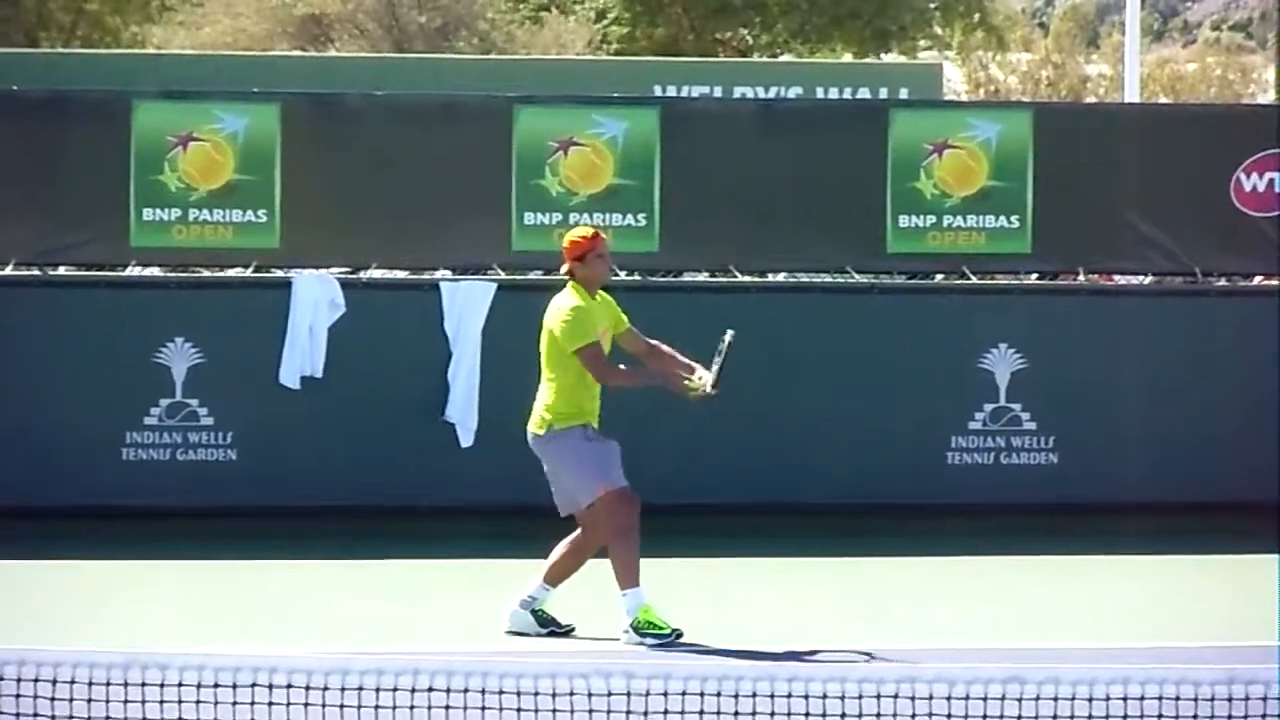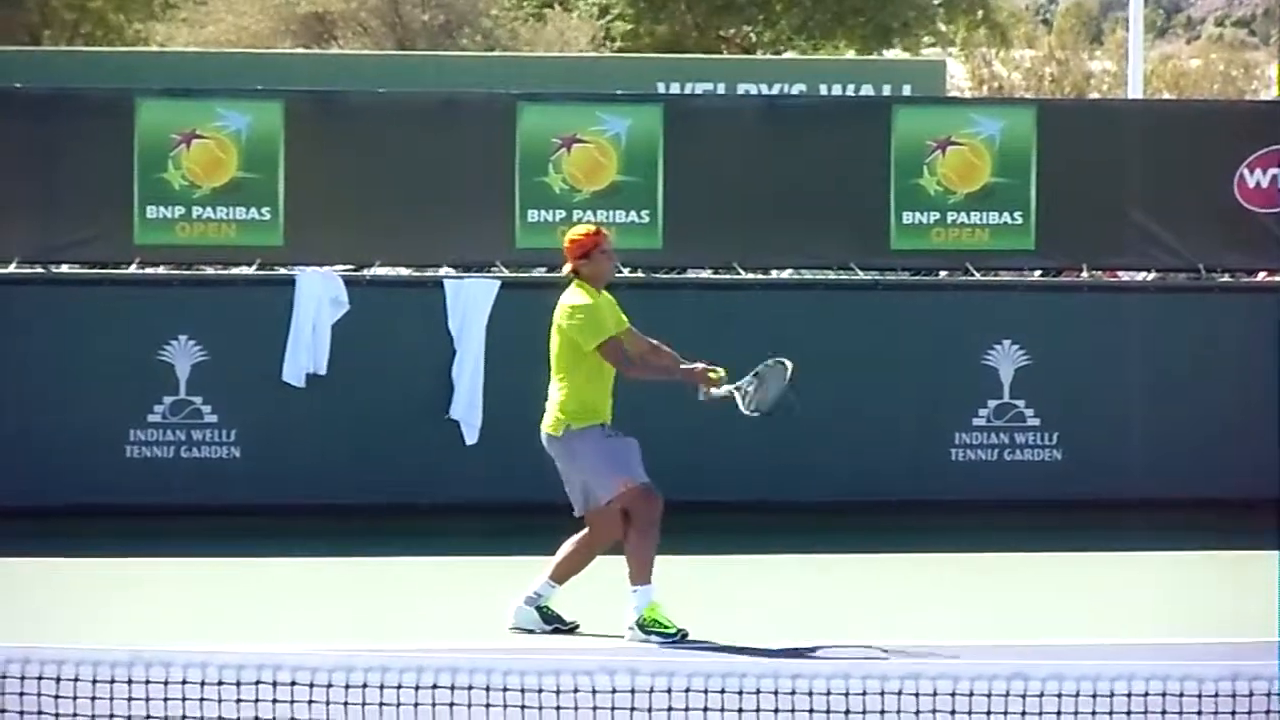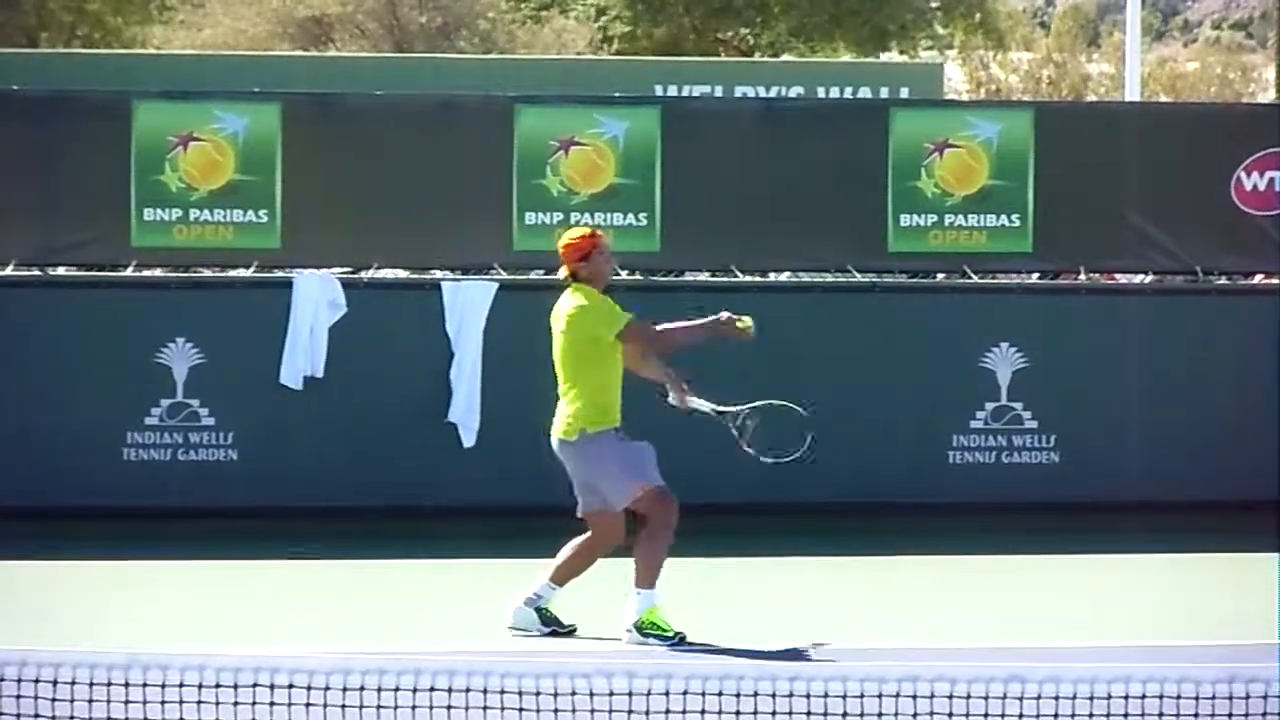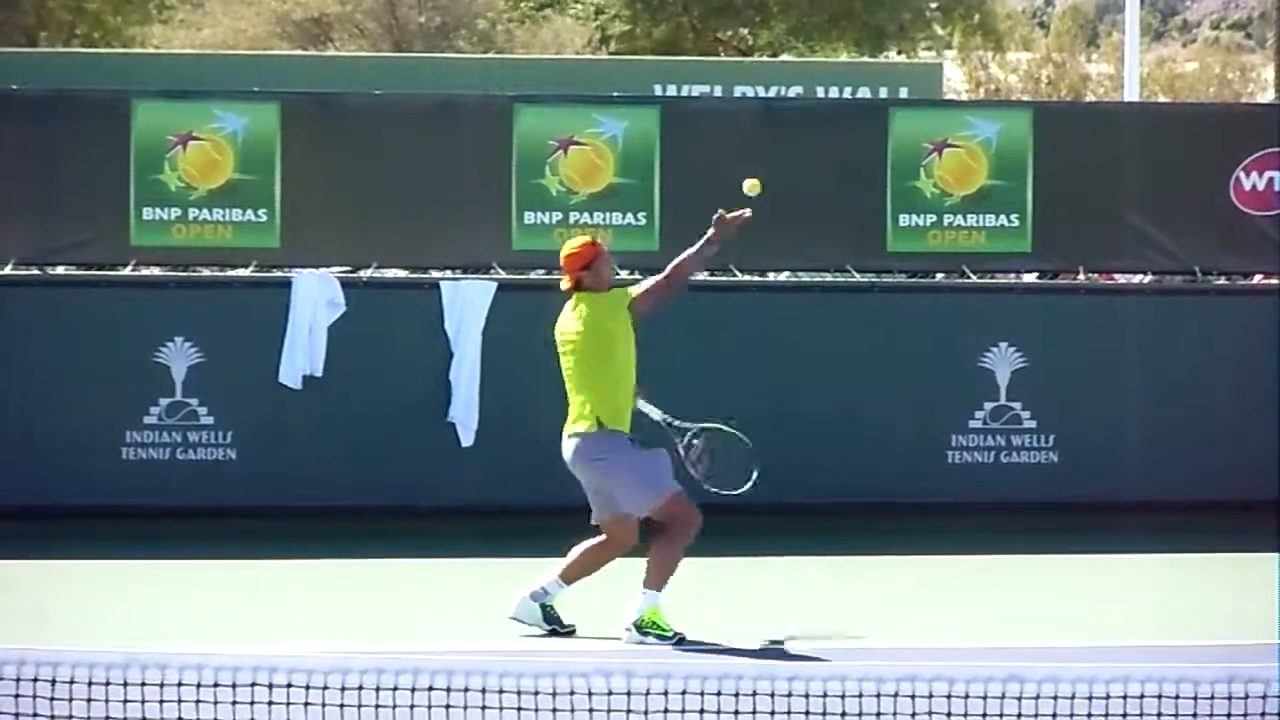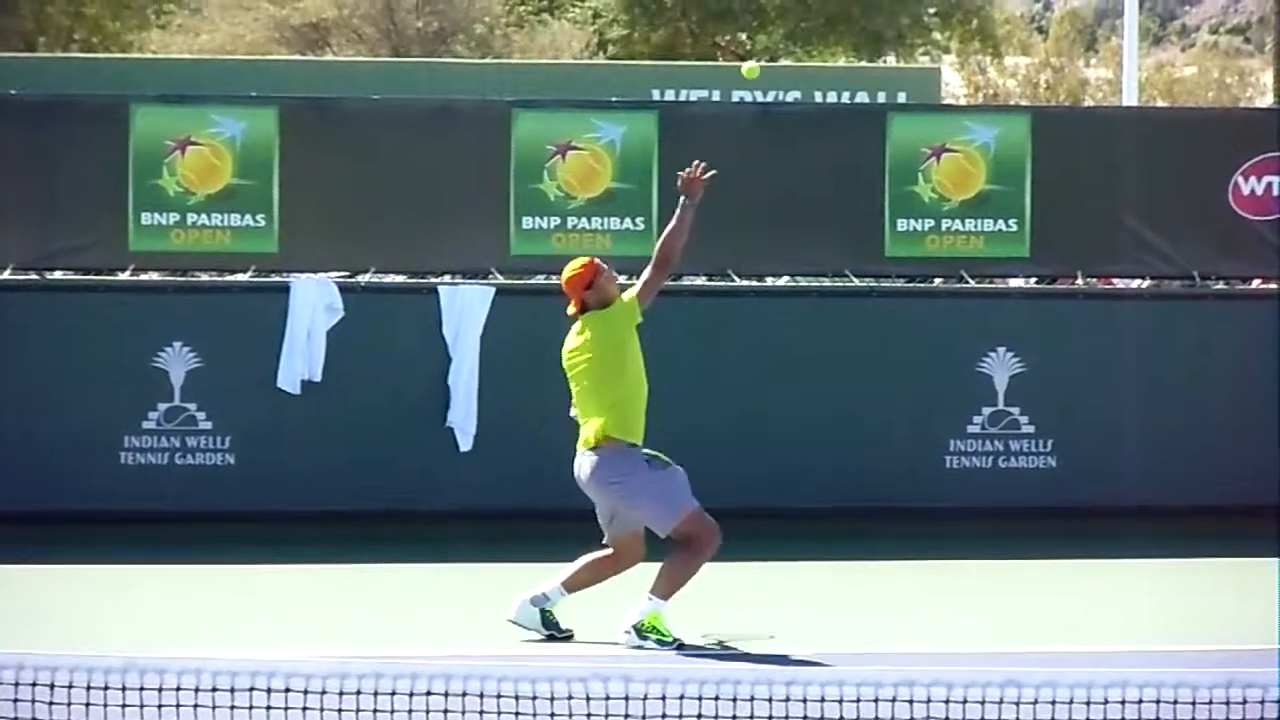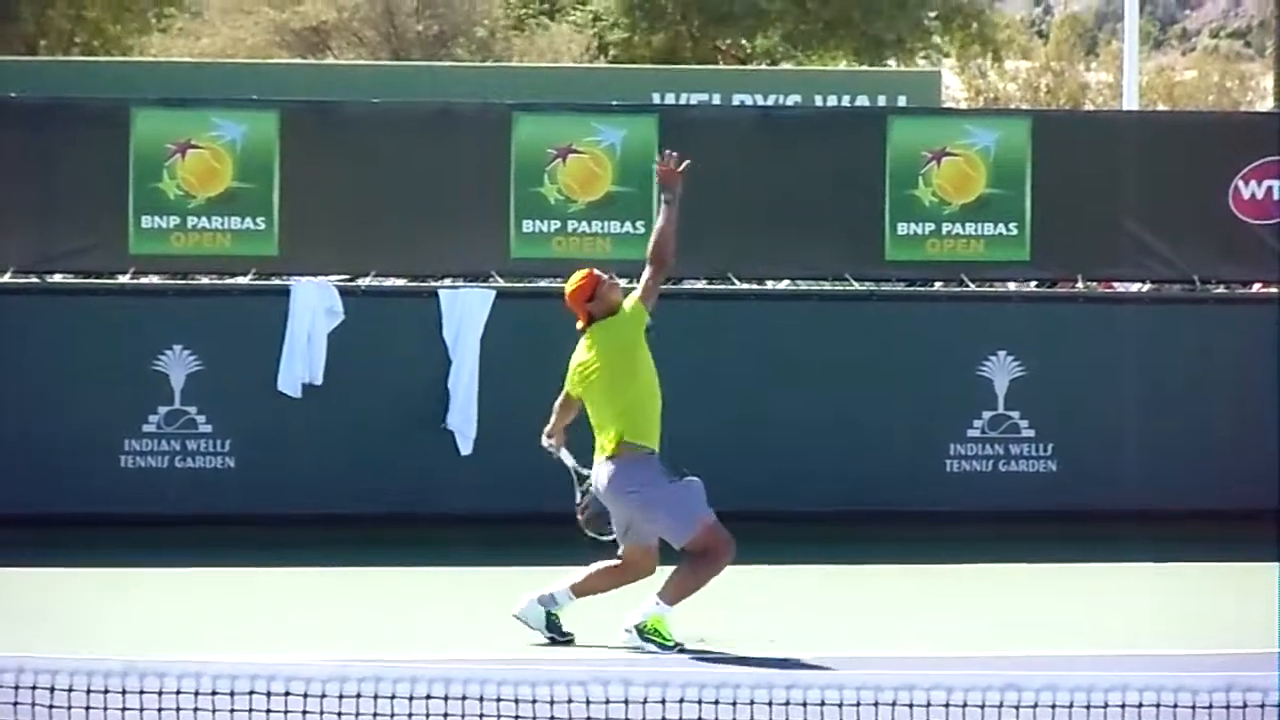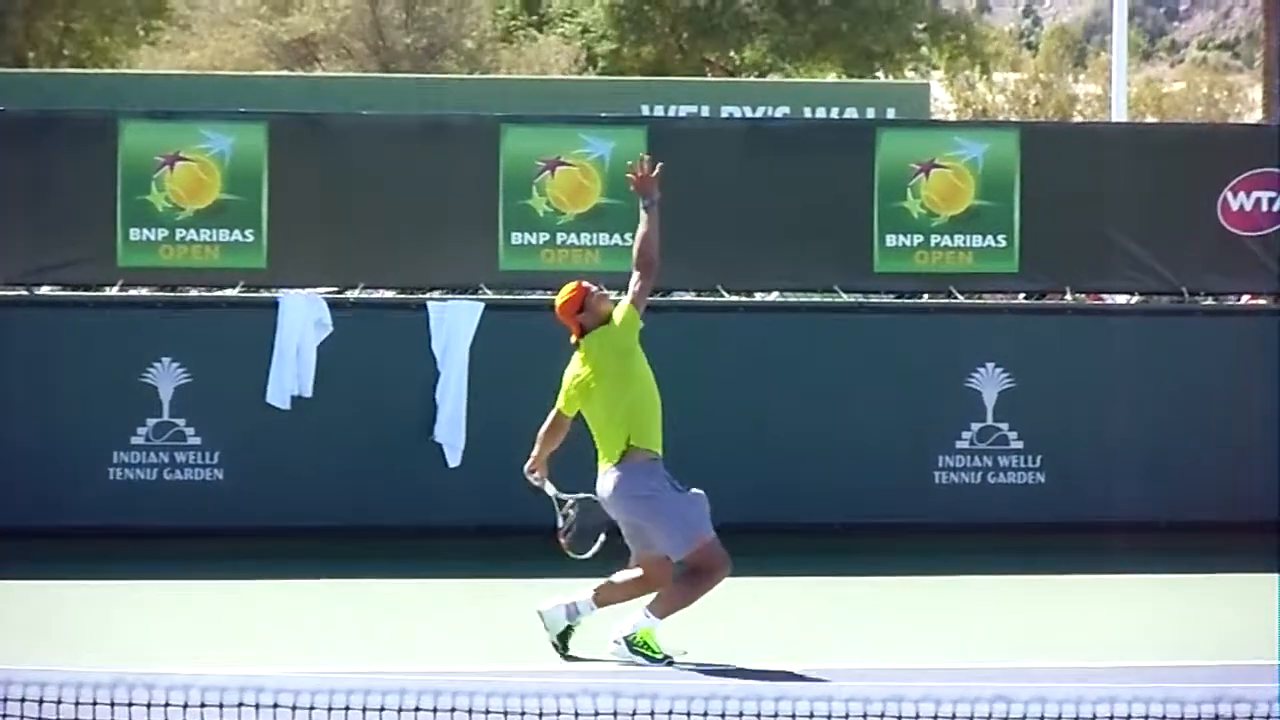
dt=0.1s
person 1, frame 1
left shoulder: (601, 303)
right shoulder: (571, 309)
left elbow: (645, 347)
right elbow: (603, 373)
left wrist: (692, 368)
right wrist: (665, 380)
left hip: (569, 429)
right hip: (562, 430)
left knee: (596, 528)
right knee: (624, 507)
left ankle: (527, 606)
right ankle: (636, 616)
person 1, frame 2
left shoulder: (600, 300)
right shoulder: (581, 306)
left elbow: (644, 346)
right elbow: (627, 364)
left wrist: (695, 368)
right wrist: (685, 373)
left hip: (581, 428)
right hip: (578, 429)
left knee: (605, 526)
right knee: (646, 503)
left ankle: (532, 604)
right ankle: (643, 614)
person 1, frame 3
left shoulder: (571, 307)
right shoulder: (589, 305)
left elbow: (626, 355)
right elbow: (650, 339)
left wrist: (667, 378)
right wrist: (714, 326)
left hip: (575, 436)
right hip: (588, 436)
left knee: (605, 532)
right knee: (661, 510)
left ankle: (532, 605)
right ankle: (641, 616)
person 1, frame 4
left shoulder: (571, 317)
right shoulder: (603, 306)
right elbow: (665, 283)
left wrist: (626, 392)
right wrist: (713, 239)
left hip: (585, 440)
right hip: (603, 440)
left knee: (618, 537)
right knee: (683, 516)
left ankle: (536, 599)
right ankle: (643, 616)
person 1, frame 5
left shoulder: (574, 343)
right shoulder: (615, 319)
right elbow: (662, 267)
right wrist: (688, 201)
left hip: (595, 464)
right hip: (617, 462)
left knee: (624, 553)
right knee: (704, 535)
left ankle: (535, 603)
right ankle: (642, 620)
person 1, frame 6
left shoulder: (582, 355)
right shoulder: (623, 327)
left elbow: (566, 404)
right elbow: (660, 264)
left wrist: (554, 431)
right wrist: (670, 195)
left hip: (613, 473)
right hip: (635, 469)
left knee: (638, 564)
right knee: (717, 547)
left ankle: (544, 603)
right ankle: (645, 622)
person 1, frame 7
left shoulder: (576, 371)
right shoulder: (616, 334)
left elbow: (556, 424)
right elbow: (647, 269)
left wrist: (538, 461)
right wrist: (649, 202)
left hip: (620, 481)
right hip: (638, 476)
left knee: (656, 573)
right knee: (712, 564)
left ankle: (563, 609)
right ankle: (632, 633)
